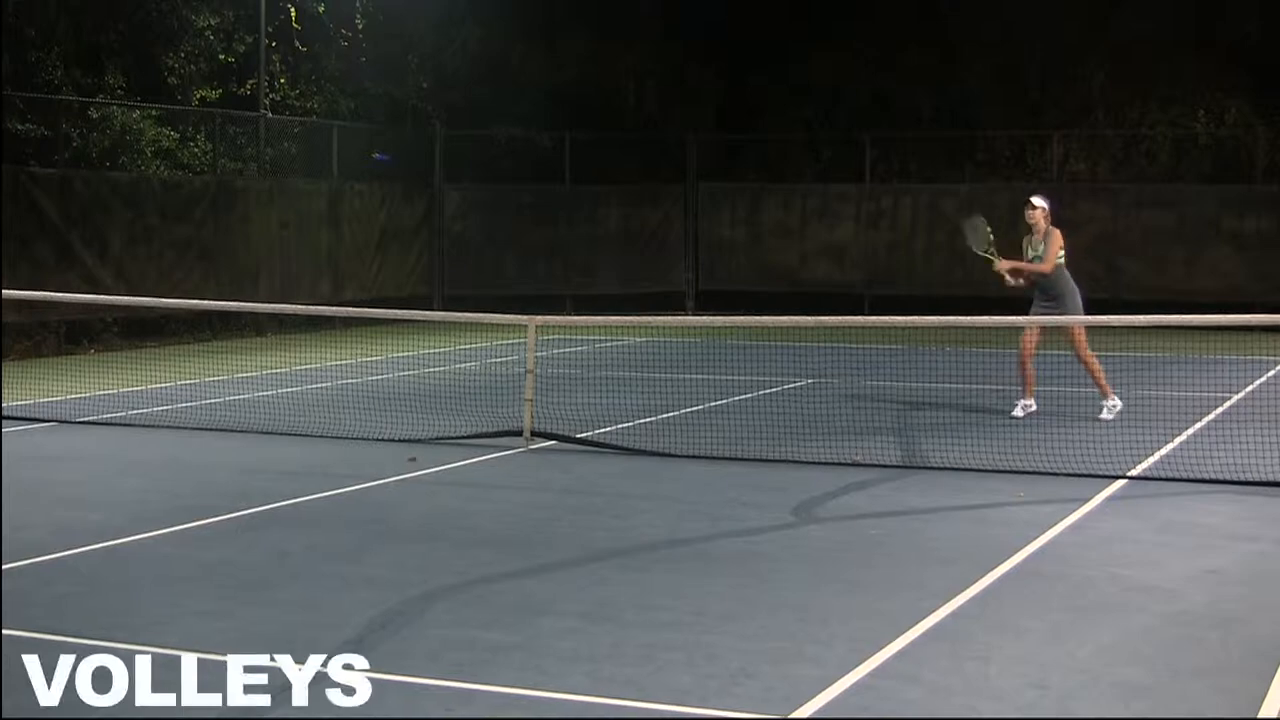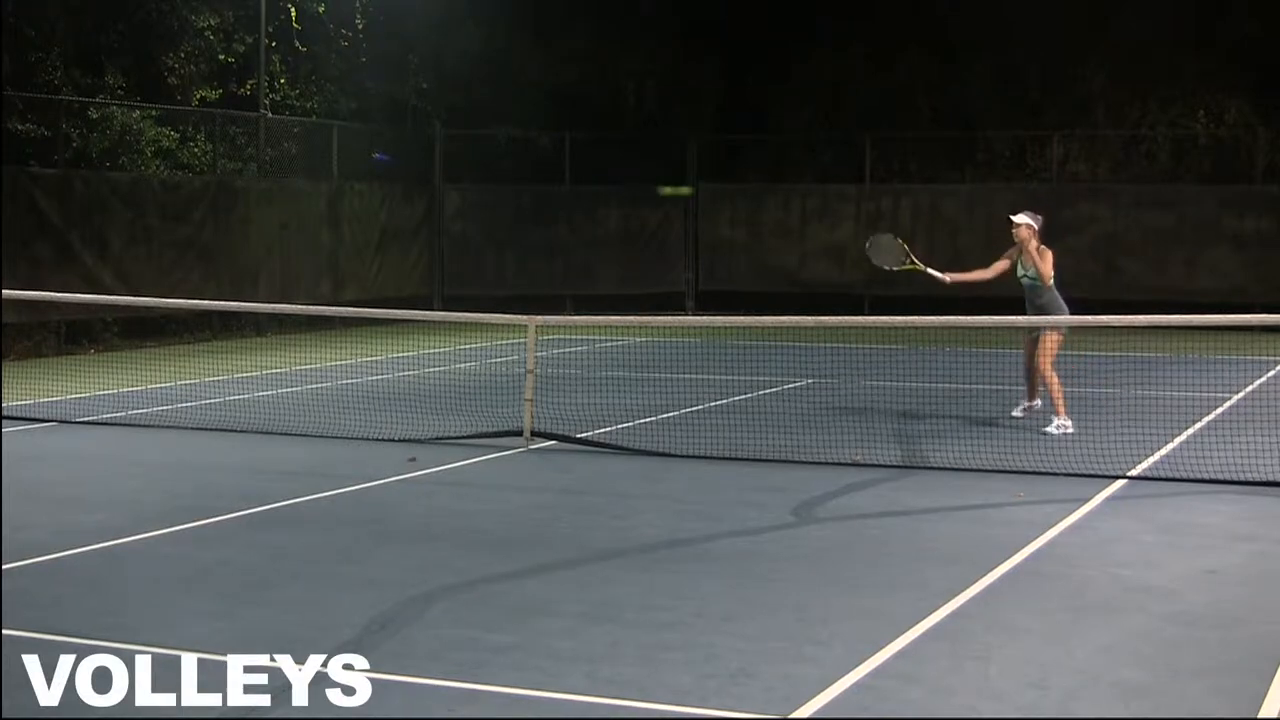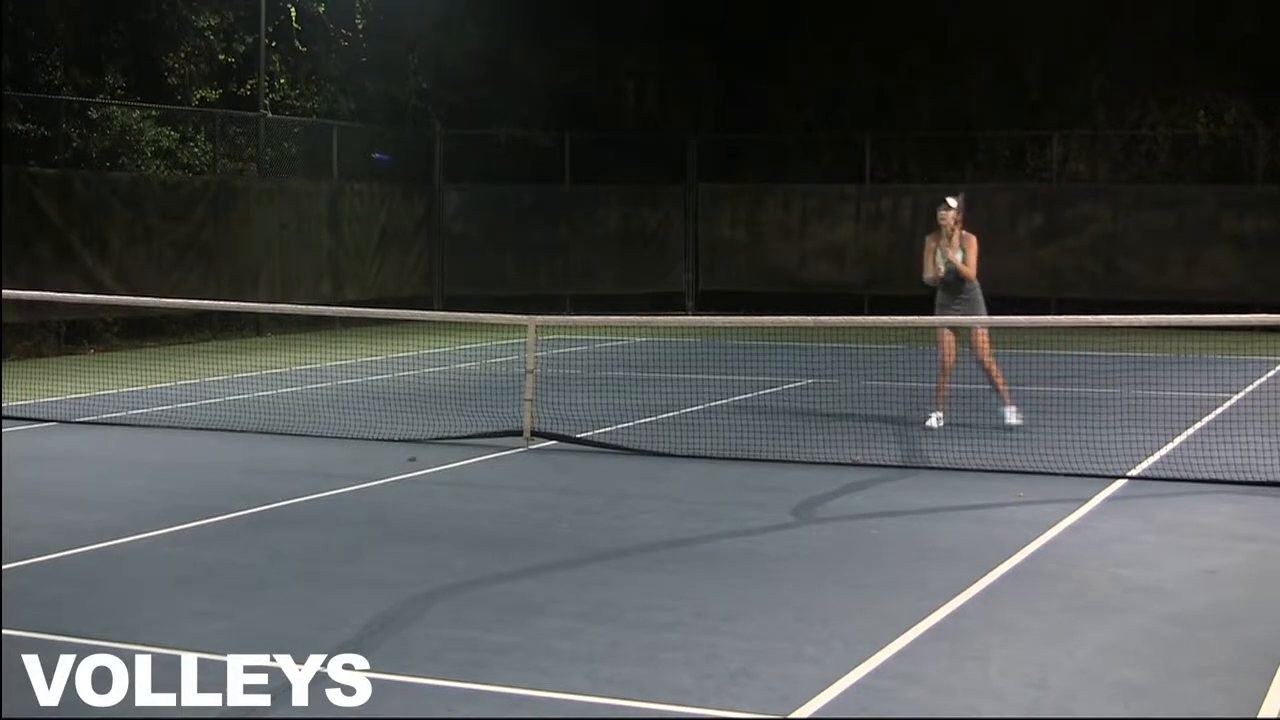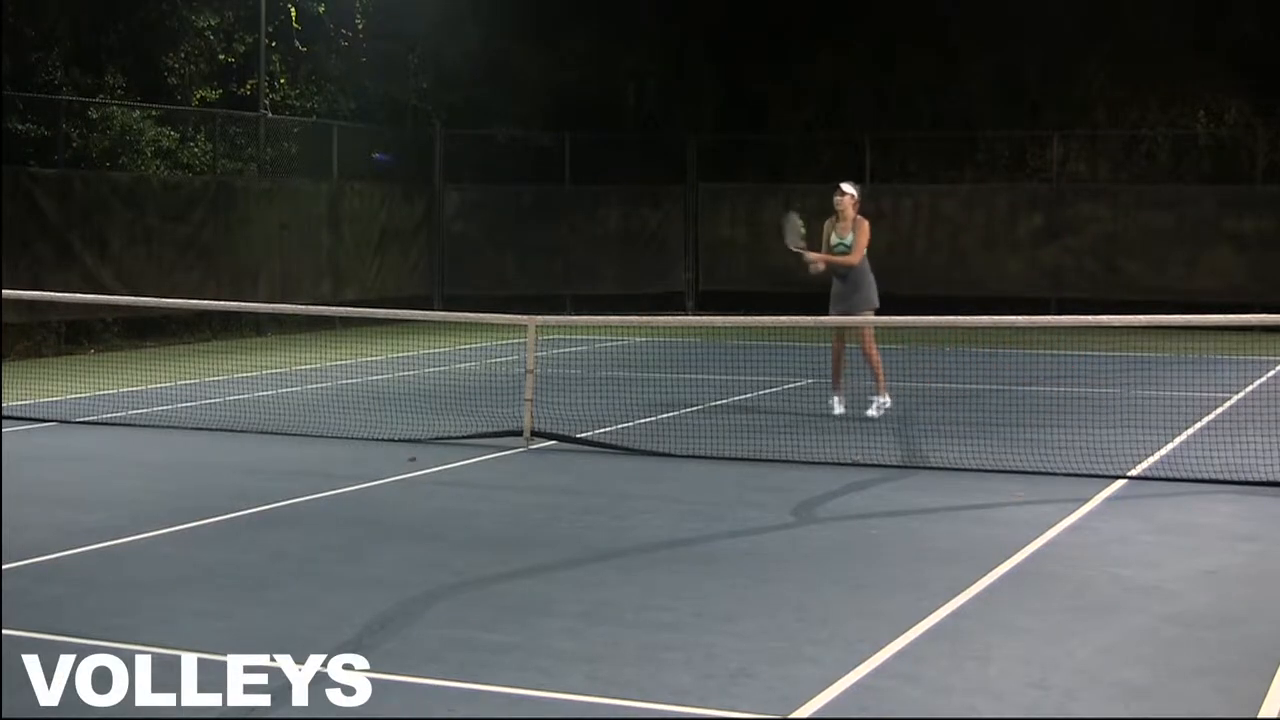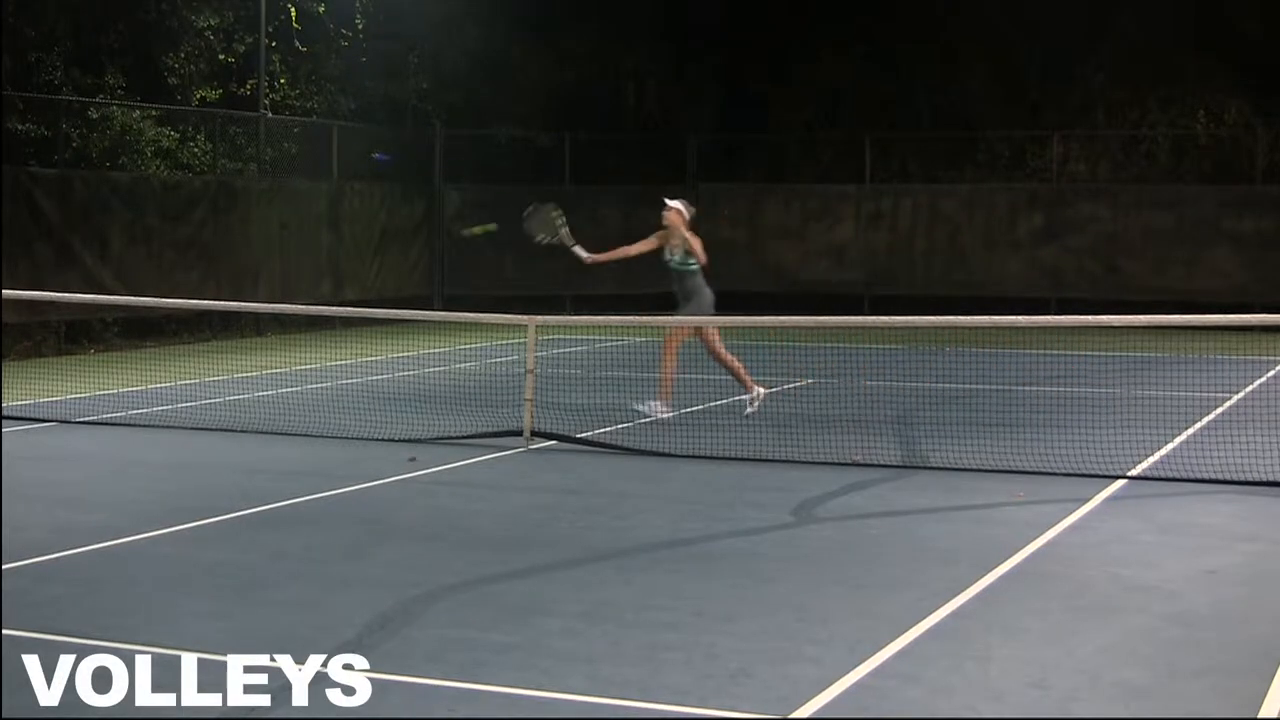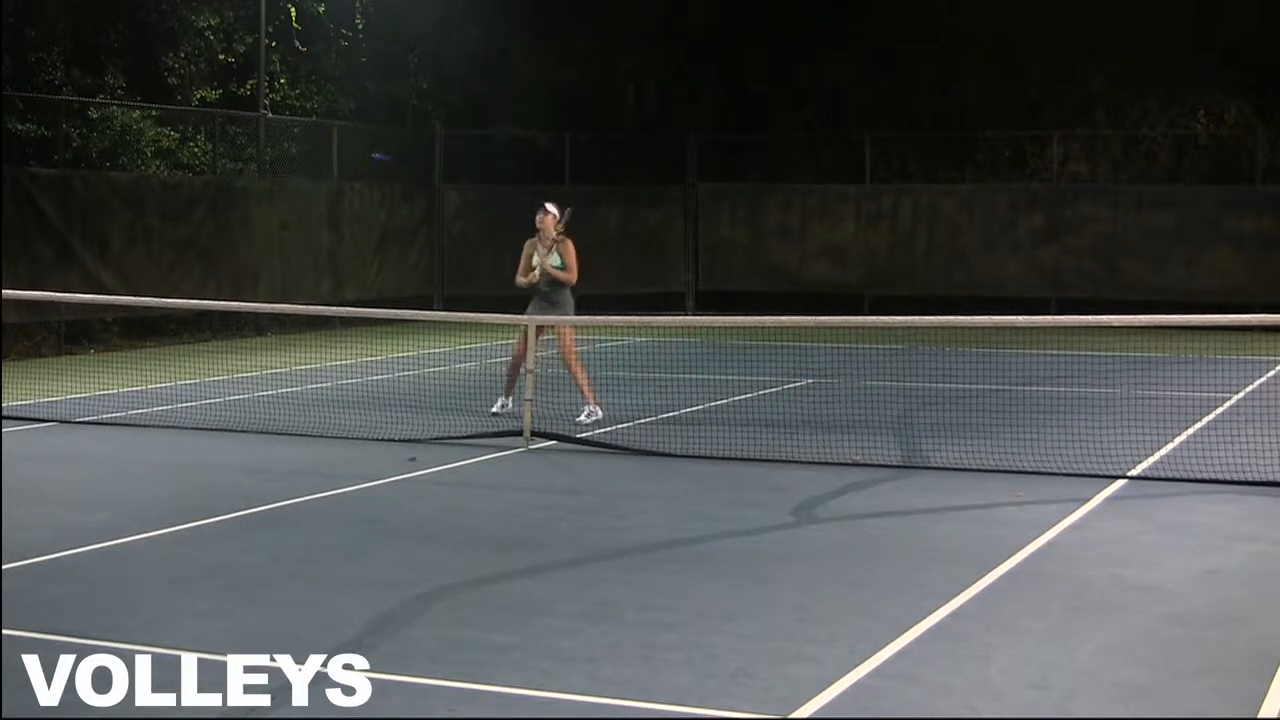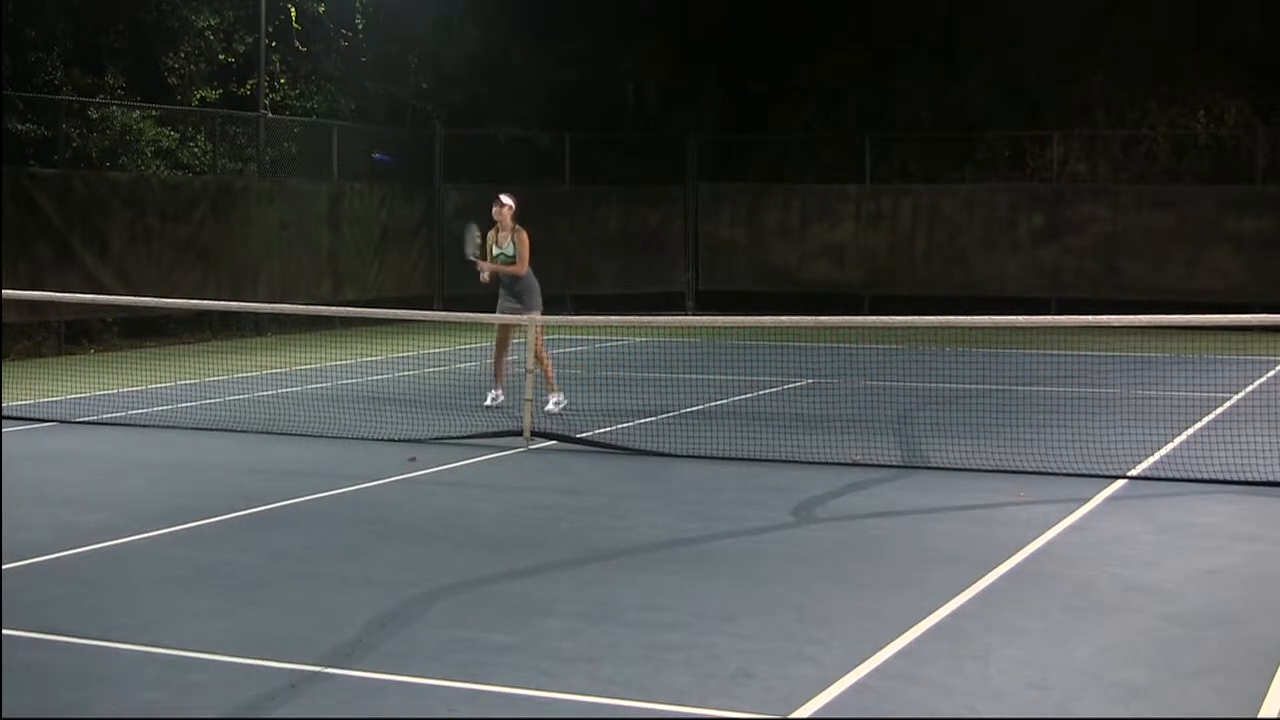
dt=0.7s
person 1, frame 1
left shoulder: (1053, 233)
right shoulder: (1028, 241)
left elbow: (1047, 267)
left wrist: (1011, 264)
right wrist: (1015, 278)
left hip: (1065, 297)
right hip: (1042, 298)
left knee: (1083, 352)
right knee: (1025, 351)
left ankle: (1111, 399)
right ankle: (1028, 401)
person 1, frame 2
left shoulder: (1044, 252)
right shoulder: (1015, 252)
left elbow: (1047, 279)
right elbow: (988, 273)
left wrist: (1033, 255)
right wrist: (953, 277)
left hip: (1054, 315)
right hip: (1035, 315)
left knee: (1043, 368)
right knee: (1029, 367)
left ankle: (1062, 420)
right ankle: (1032, 401)
person 1, frame 3
left shoulder: (969, 240)
right shoulder: (932, 240)
left elbow: (971, 274)
right elbow: (928, 279)
left wrist: (953, 260)
right wrist: (936, 274)
left hip: (971, 303)
right hip: (946, 303)
left knee: (985, 360)
right knee: (945, 361)
left ankle: (1008, 405)
right ankle: (938, 412)
person 1, frame 4
left shoulder: (862, 224)
right shoulder: (830, 224)
left elbow: (854, 259)
right elbow: (827, 257)
left wrist: (820, 257)
right wrist: (818, 265)
left hip: (861, 287)
right hip: (840, 287)
left knee: (867, 345)
right knee: (838, 345)
left ankle: (881, 395)
right ankle: (837, 394)
person 1, frame 5
left shoulder: (690, 238)
right shoulder: (663, 236)
left elbow: (702, 260)
right elbow: (632, 249)
left wrist: (687, 238)
right wrist: (597, 257)
left hip: (697, 300)
right hip: (691, 302)
left knee: (668, 348)
right knee: (717, 351)
left ankle: (662, 403)
right ankle: (753, 390)
person 1, frame 6
left shoulder: (565, 244)
right shoulder: (530, 245)
left elbow: (572, 279)
right elbow: (519, 279)
left wrist: (548, 269)
right wrist: (529, 280)
left hip: (561, 305)
right hip: (539, 304)
left knee: (569, 357)
right knee: (517, 356)
left ankle: (592, 407)
right ankle: (506, 399)
person 1, frame 7
left shoulder: (520, 234)
right shoulder: (491, 234)
left elbow: (521, 269)
right elbow: (493, 267)
left wrist: (491, 266)
right wrist: (485, 273)
left hip: (527, 294)
right hip: (507, 294)
left knee: (536, 347)
right knee: (501, 345)
left ankle: (555, 394)
right ankle: (497, 391)
